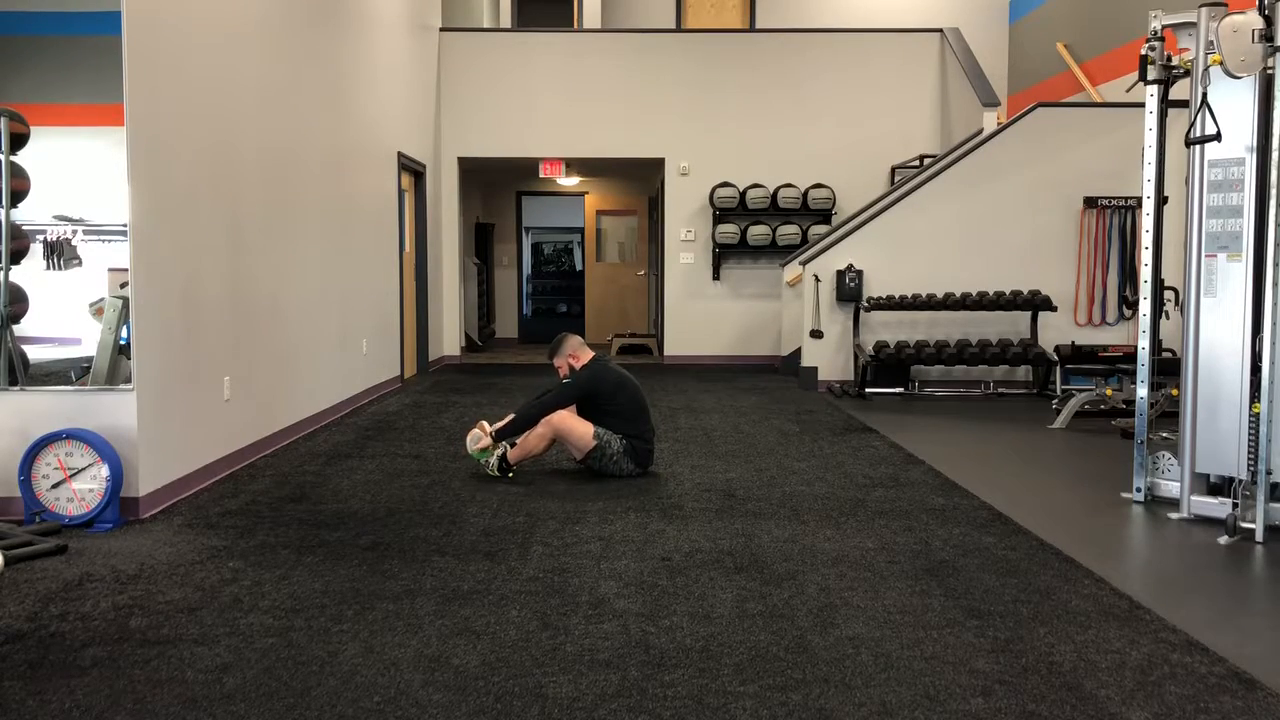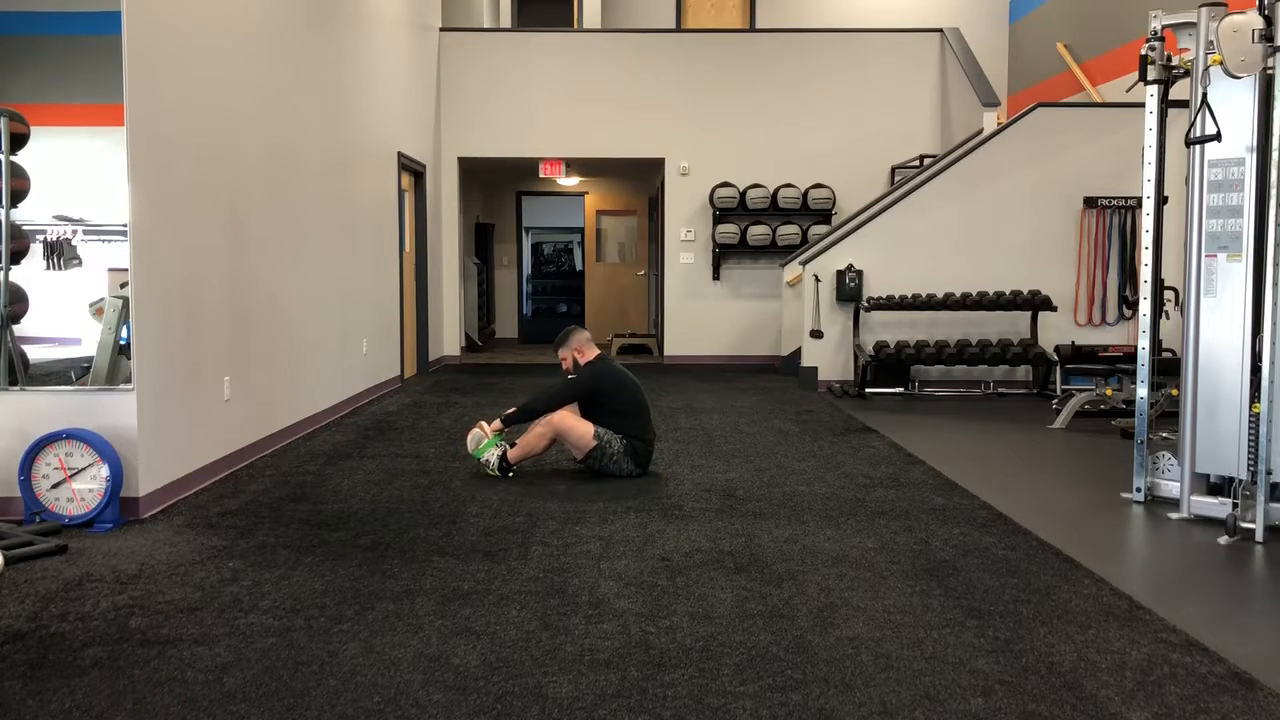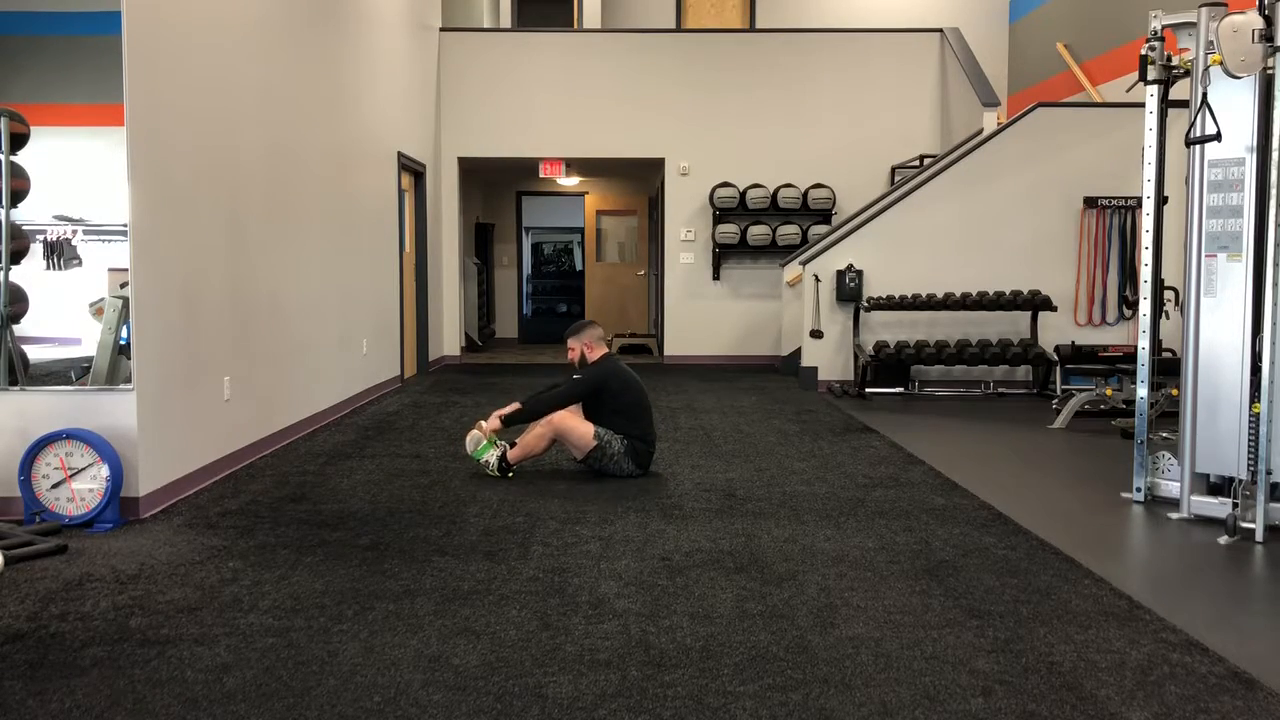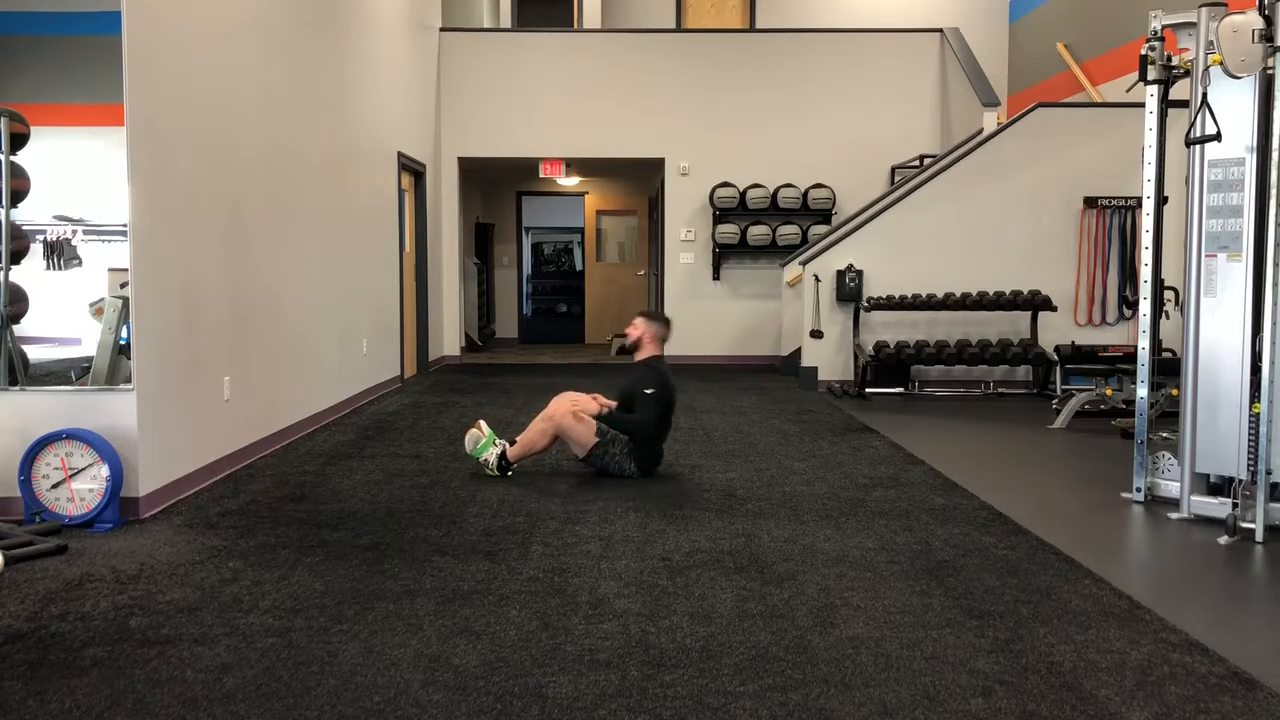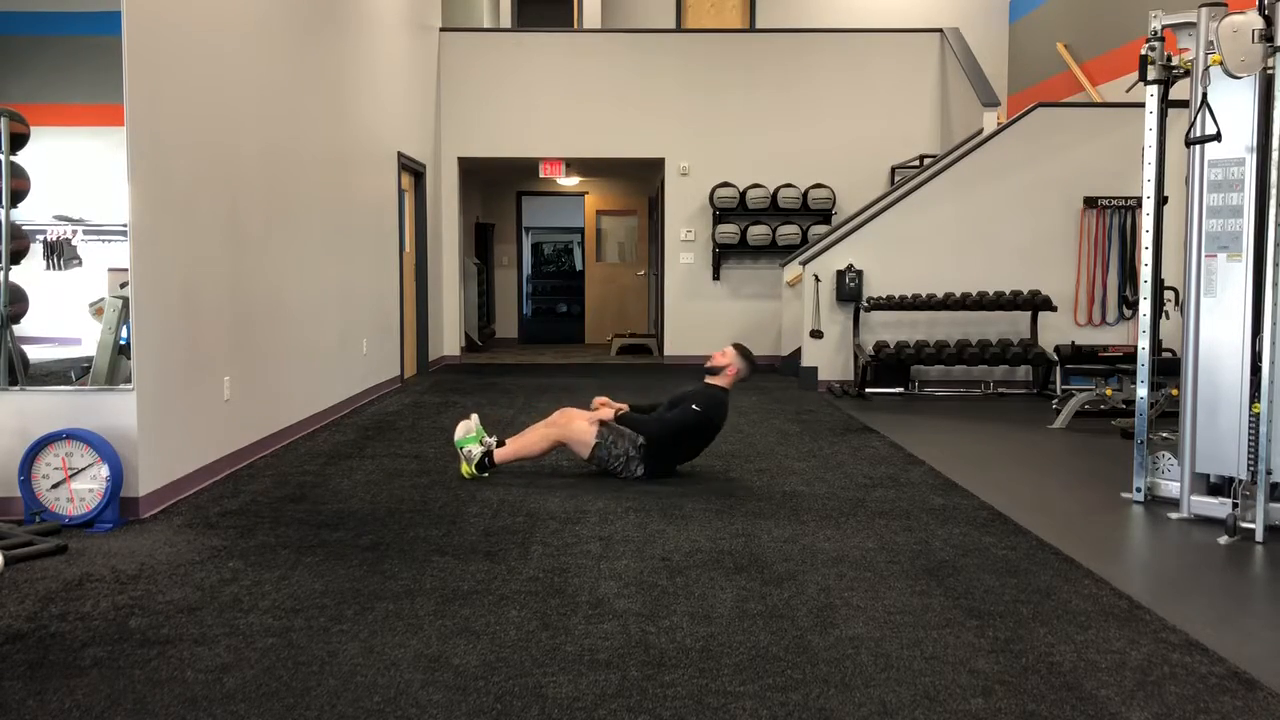
dt=0.5s
person 1, frame 1
left shoulder: (590, 377)
right shoulder: (598, 369)
left elbow: (542, 409)
right elbow: (549, 398)
left wrist: (496, 436)
right wrist: (512, 419)
left hip: (630, 457)
right hip: (624, 445)
left knee: (556, 420)
right knee: (558, 412)
left ankle: (502, 464)
right ankle: (509, 451)
person 1, frame 2
left shoulder: (594, 374)
right shoulder: (601, 368)
left elbow: (546, 402)
right elbow: (551, 398)
left wrist: (504, 421)
right wrist: (513, 413)
left hip: (629, 457)
right hip: (623, 447)
left knee: (557, 420)
right knee: (559, 410)
left ankle: (502, 463)
right ankle: (509, 451)
person 1, frame 3
left shoulder: (601, 373)
right shoulder: (607, 367)
left elbow: (551, 402)
right elbow: (560, 391)
left wrist: (503, 421)
right wrist: (516, 407)
left hip: (630, 457)
right hip: (623, 446)
left knee: (556, 420)
right knee: (559, 411)
left ankle: (502, 463)
right ankle: (509, 450)
person 1, frame 4
left shoulder: (652, 376)
right shoulder: (648, 369)
left elbow: (643, 428)
left wrist: (600, 412)
right wrist: (610, 406)
left hip: (635, 460)
right hip: (630, 449)
left knee: (559, 415)
right knee: (564, 402)
left ankle: (502, 462)
right ankle: (509, 450)
person 1, frame 5
left shoulder: (710, 402)
right shoulder: (707, 395)
left elbow: (660, 428)
left wrist: (615, 415)
right wrist: (624, 408)
left hip: (644, 460)
right hip: (640, 446)
left knee: (563, 427)
right knee: (564, 416)
left ankle: (485, 460)
right ankle: (495, 445)
